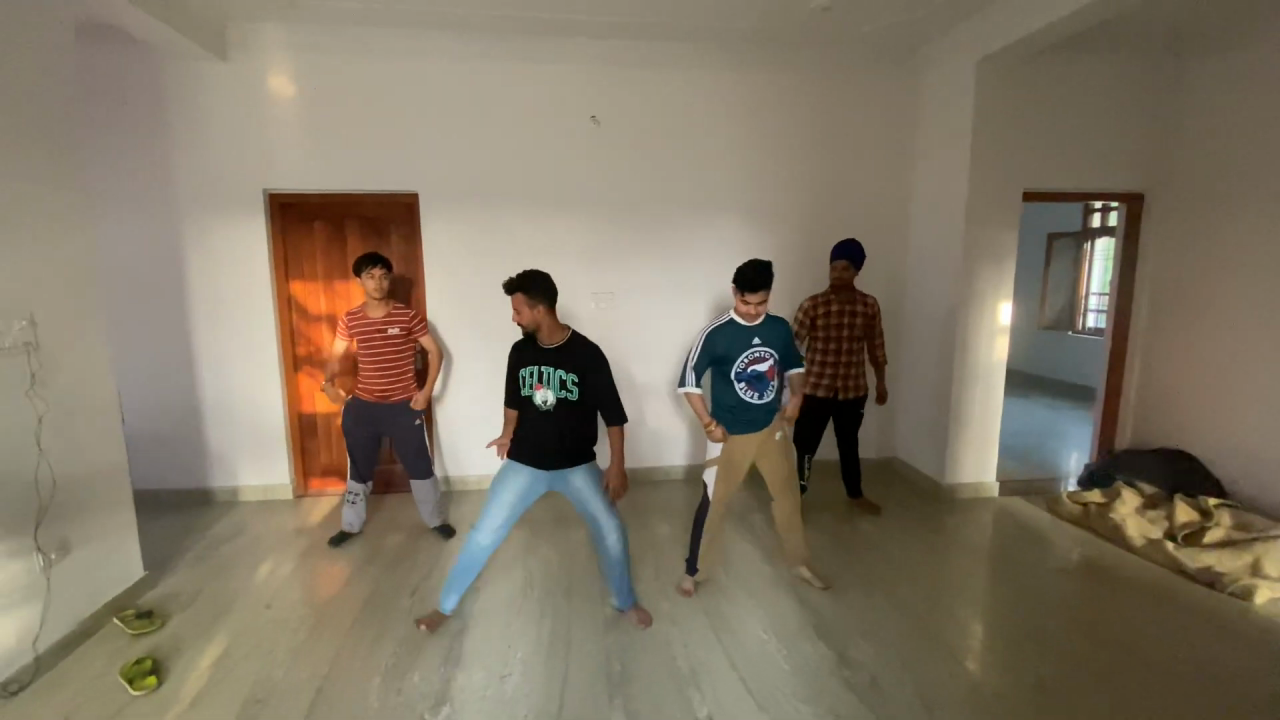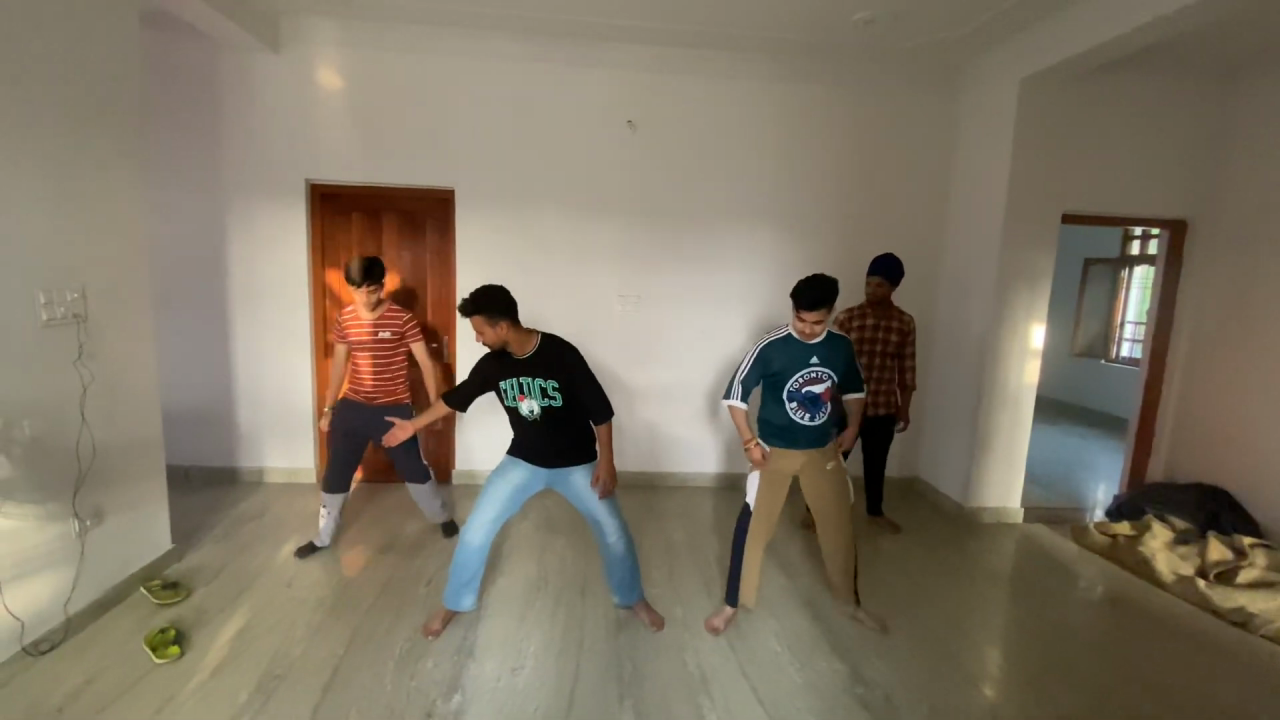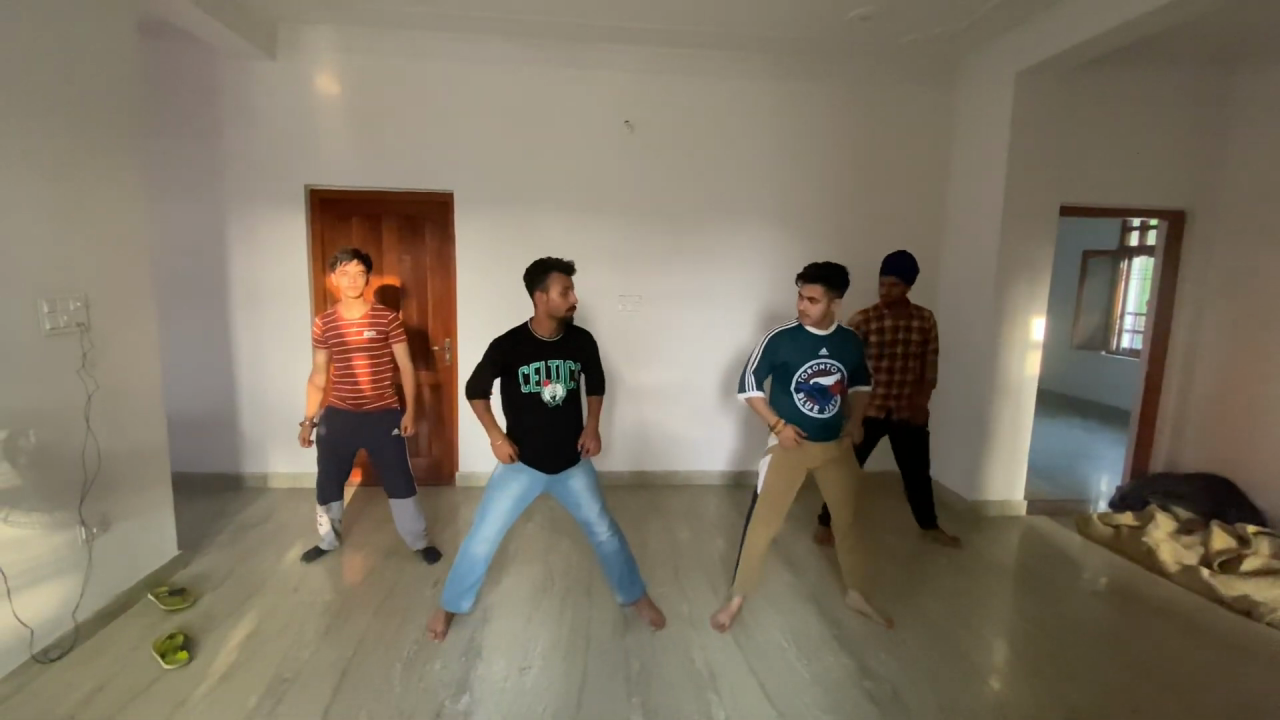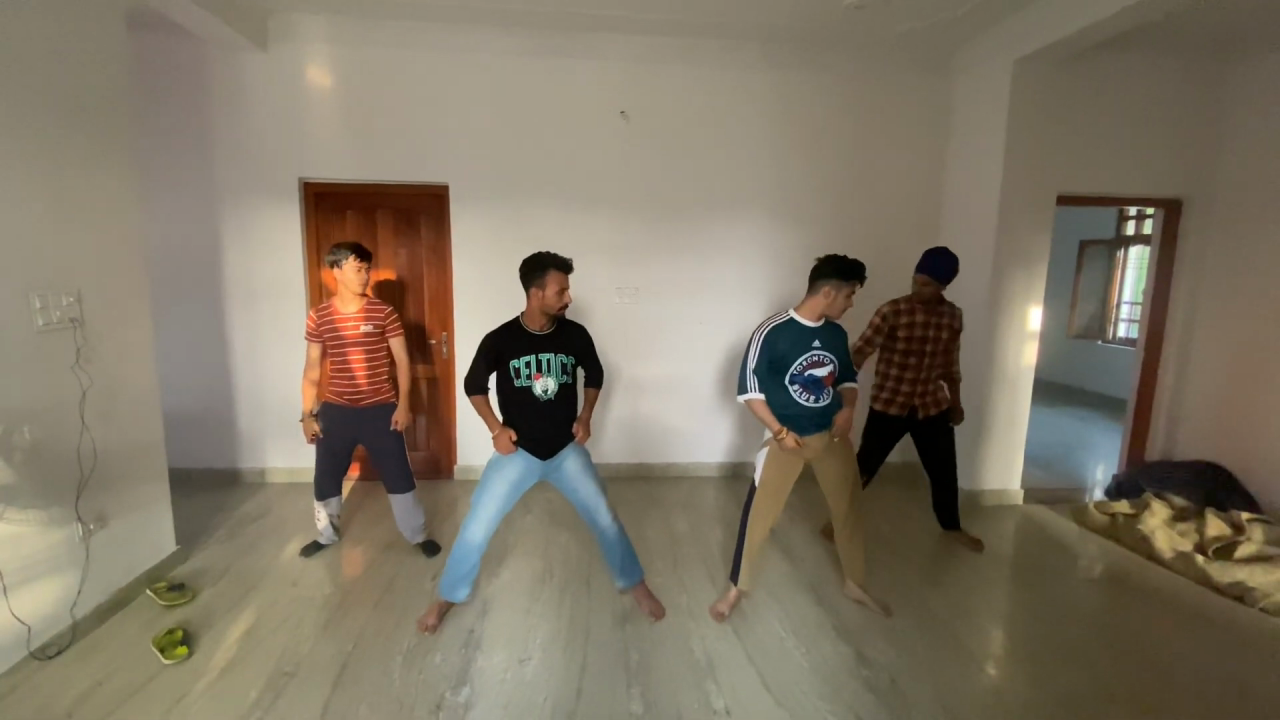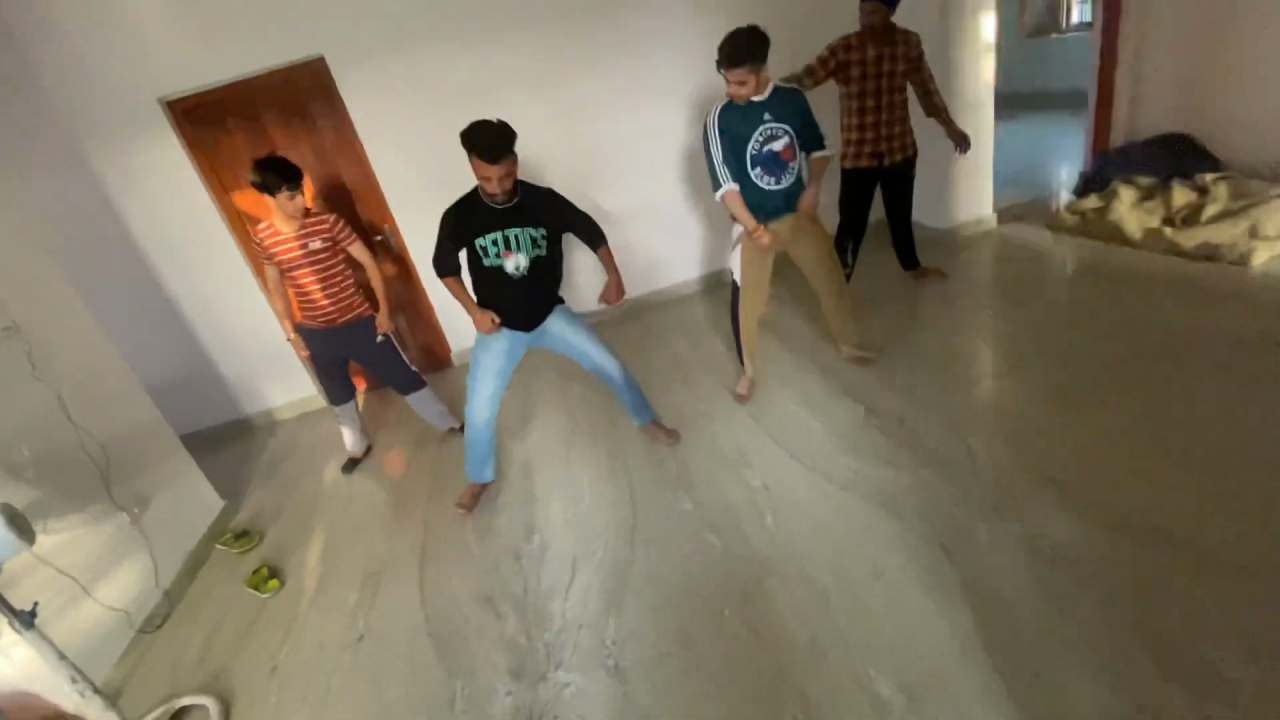
dt=1s
person 1, frame 1
left shoulder: (587, 354)
right shoulder: (521, 351)
left elbow: (613, 414)
left wrist: (617, 465)
right wrist: (507, 433)
left hip: (577, 465)
right hip: (524, 462)
left knee: (611, 531)
right knee: (485, 533)
left ankle: (625, 601)
right ankle: (445, 606)
person 1, frame 2
left shoulder: (562, 355)
right shoulder: (492, 364)
left elbow: (600, 409)
right elbow: (457, 397)
left wrist: (606, 462)
right wrist: (413, 426)
left hip: (575, 463)
right hip: (523, 460)
left knee: (613, 531)
right knee: (477, 530)
left ankle: (633, 599)
right ankle: (454, 605)
person 1, frame 3
left shoulder: (582, 341)
right shoulder: (507, 346)
left elbow: (595, 383)
right elbow: (475, 390)
left wrist: (592, 427)
right wrist: (497, 437)
left hip: (572, 462)
right hip: (521, 463)
left knee: (603, 532)
right knee: (482, 539)
left ankle: (636, 596)
right ankle: (450, 607)
person 1, frame 4
left shoulder: (575, 335)
right shoulder: (500, 340)
left elbow: (594, 375)
right elbow: (474, 385)
left wrist: (585, 417)
right wrist: (496, 428)
left hip: (566, 449)
right hip: (518, 451)
left knee: (605, 520)
right knee: (476, 530)
left ankle: (635, 584)
right ankle: (447, 598)
person 1, frame 5
left shoulder: (544, 201)
right shoulder: (459, 216)
left elbow: (590, 231)
right elbow: (444, 266)
left wrist: (614, 276)
right wrist: (474, 309)
left hip: (550, 315)
right hip: (500, 327)
left knee: (611, 367)
right knee: (479, 413)
left ankle: (648, 422)
right ankle: (479, 479)
person 2, frame 1
left shoulder: (780, 328)
right shoulder: (715, 333)
left elbow: (794, 365)
right elbow: (688, 380)
left wrist: (796, 397)
right wrist: (708, 423)
left hip: (771, 427)
right hip: (731, 434)
left knee: (788, 496)
right knee: (714, 502)
left ankle: (799, 562)
right ankle: (693, 570)
person 2, frame 2
left shoulder: (841, 347)
right shoulder: (769, 347)
left elbow: (854, 389)
right elbow: (736, 393)
left wrist: (852, 428)
right wrist: (749, 442)
left hip: (823, 451)
right hip: (775, 451)
left knee: (840, 527)
right knee: (753, 525)
left ankle: (851, 601)
right ankle: (732, 604)
person 2, frame 3
left shoulder: (851, 342)
right shoulder: (779, 338)
left elbow: (860, 384)
right elbow: (749, 383)
left wrist: (855, 420)
right wrist: (778, 425)
left hip: (836, 445)
right hip: (790, 443)
left knee: (850, 519)
right knee: (762, 520)
left ankle: (855, 593)
right ankle: (737, 597)
person 2, frame 4
left shoulder: (837, 334)
right shoulder: (771, 333)
right elbow: (749, 388)
left wrist: (847, 409)
right wrist: (779, 432)
left hip: (832, 436)
right hip: (786, 438)
left knee: (848, 509)
right knee: (759, 513)
left ankle: (854, 583)
right ankle: (736, 587)
person 2, frame 5
left shoulder: (792, 100)
right shoulder: (719, 120)
left elbow: (817, 148)
right elbow: (724, 183)
left wrist: (813, 188)
right wrist: (754, 230)
left hip: (798, 215)
right hip: (755, 226)
left knee: (831, 280)
right knee: (747, 302)
left ankle: (847, 343)
right ankle: (748, 371)
person 3, frame 1
left shoulder: (408, 316)
right shoulder: (349, 320)
left elbow: (435, 352)
right elbow: (335, 356)
left wrist: (427, 391)
right wrist: (329, 382)
left hip: (403, 406)
right hip: (363, 406)
left knee: (420, 467)
right knee: (359, 469)
left ankle: (436, 520)
right ankle: (350, 525)
person 3, frame 2
left shoulder: (402, 319)
right shoulder: (344, 319)
left elbow: (425, 362)
right elbow: (338, 364)
left wrist: (436, 404)
right wrist: (328, 409)
left hip: (394, 408)
right hip: (353, 408)
left knee: (414, 469)
right knee: (335, 474)
left ankle: (443, 516)
right ankle: (322, 538)
person 3, frame 3
left shoulder: (387, 318)
right shoulder: (324, 323)
left elbow: (405, 366)
right elbow: (318, 375)
left wrist: (410, 411)
right wrist: (308, 420)
left hip: (383, 415)
right hip: (338, 416)
left knee: (399, 482)
right knee: (328, 483)
left ankle: (419, 541)
right ankle: (328, 541)
person 3, frame 4
left shoulder: (383, 312)
right shoulder: (318, 316)
left elbow: (402, 360)
right elbow: (312, 368)
left wrist: (403, 405)
right wrist: (307, 414)
left hip: (380, 410)
right hip: (335, 411)
left knee: (398, 478)
right knee: (325, 479)
left ankle: (418, 535)
right ankle: (327, 535)
person 3, frame 5
left shoulder: (327, 222)
right shoulder: (262, 237)
left elbow: (369, 263)
right elbow: (276, 288)
left wrist: (383, 308)
right wrist: (292, 333)
left hip: (358, 322)
right hip: (316, 333)
left knee: (405, 377)
right knee: (339, 397)
left ankle: (450, 423)
right ankle: (358, 447)
person 4, frame 1
left shoulder: (869, 305)
right shoulder: (813, 304)
left elbow: (876, 347)
right elbow: (792, 343)
left wrist: (881, 383)
left hip: (854, 390)
right hip: (817, 389)
left knee: (849, 444)
right knee: (804, 445)
left ankle: (856, 494)
person 4, frame 2
left shoulder: (905, 322)
right shoulder: (847, 318)
left elbow: (907, 369)
left wrist: (905, 407)
left hip: (884, 407)
left knee: (876, 462)
left ankle: (875, 512)
person 4, frame 3
left shoulder: (925, 319)
right shoulder: (862, 320)
left elbow: (930, 365)
left wrist: (921, 402)
left hip: (908, 410)
right hip: (869, 409)
left knee: (918, 471)
left ankle: (930, 526)
right ankle: (826, 522)
person 4, frame 4
left shoulder: (953, 315)
right shoulder: (892, 311)
left elbow: (951, 361)
right elbow: (862, 349)
left wrist: (956, 400)
left hip: (933, 406)
right hip: (888, 404)
left knee: (944, 470)
right knee: (865, 465)
left ankle: (952, 526)
person 4, frame 5
left shoulder: (909, 43)
right shoulder: (843, 50)
left elbow: (926, 87)
right elbow: (807, 77)
left wrist: (950, 126)
left hip: (900, 149)
right hip: (858, 154)
left knee: (901, 214)
right knee: (851, 224)
left ankle: (912, 265)
